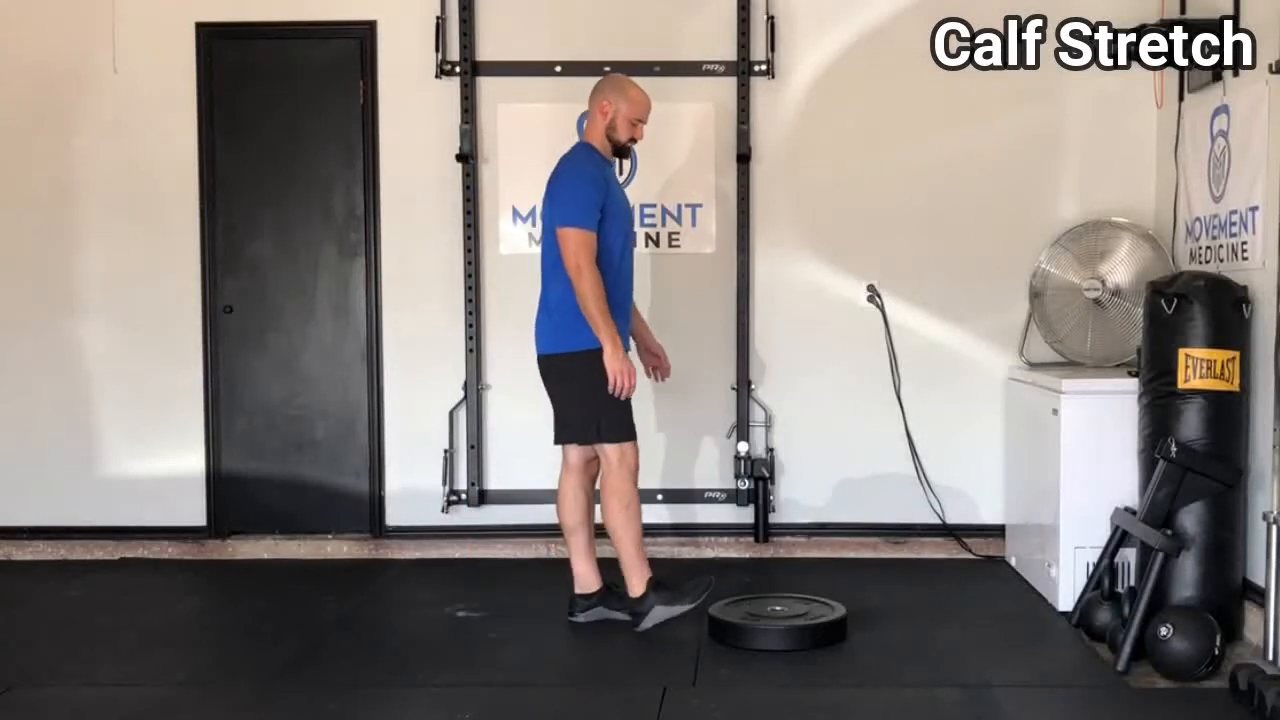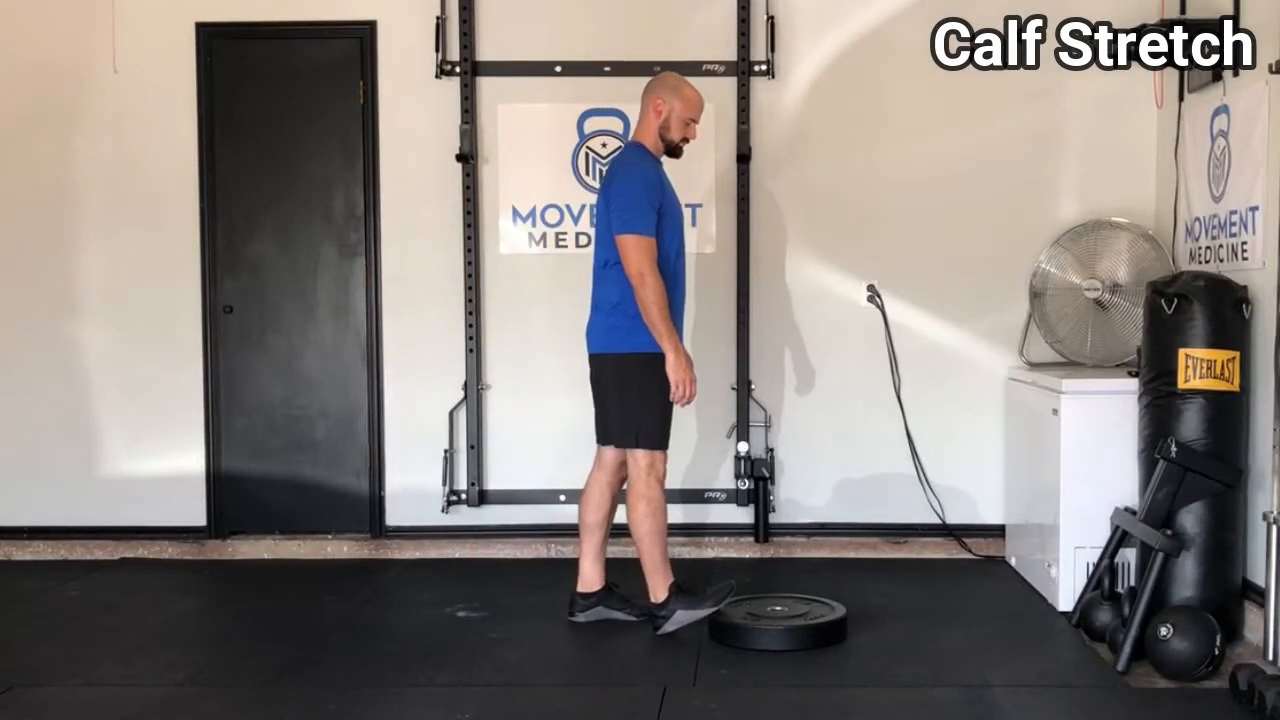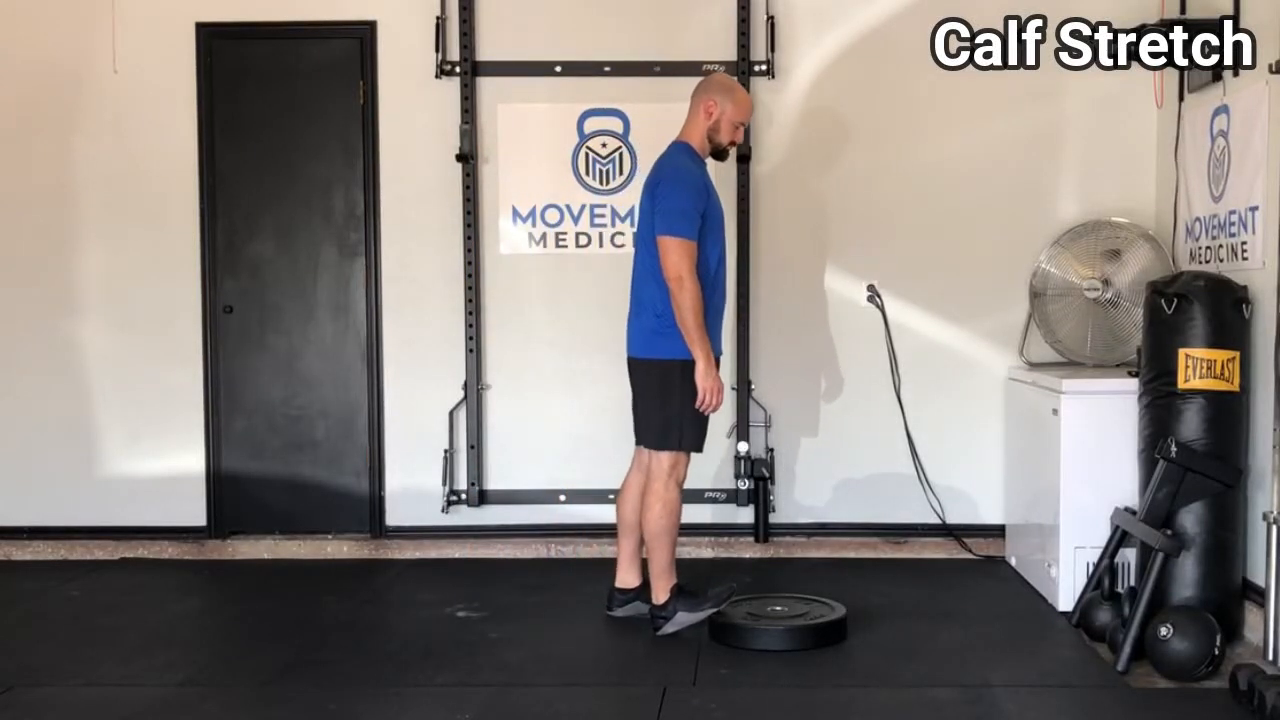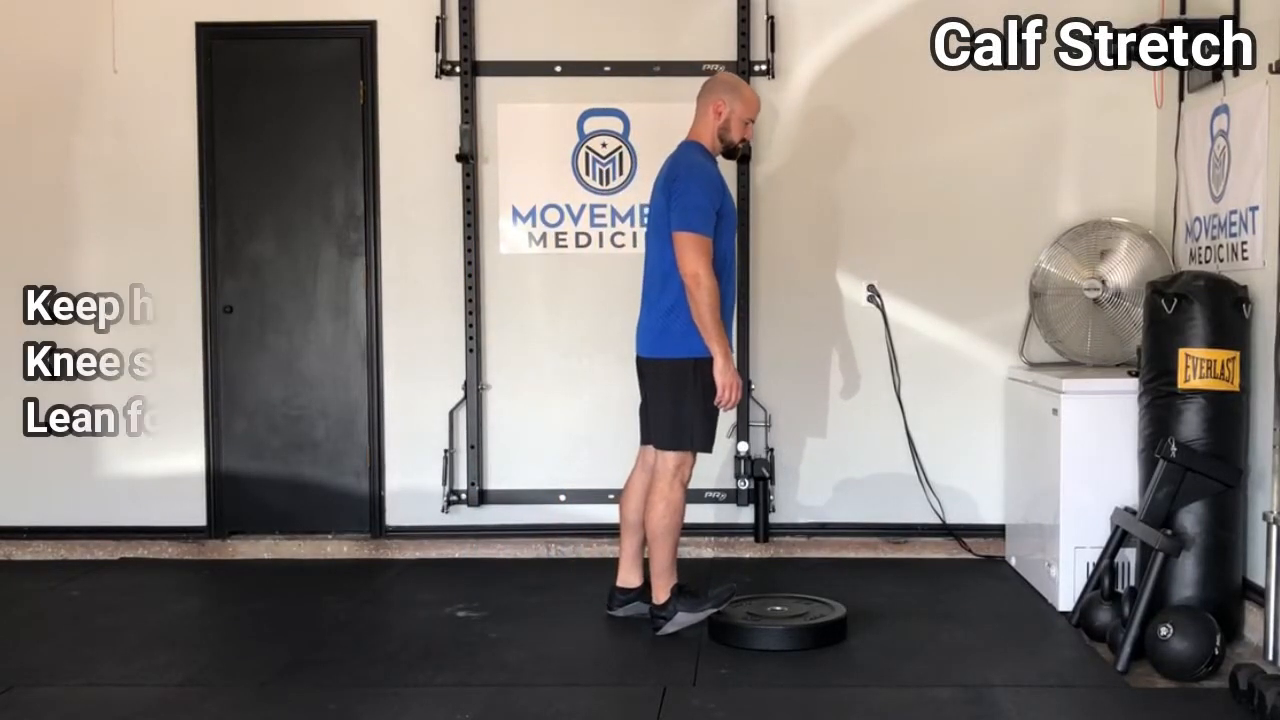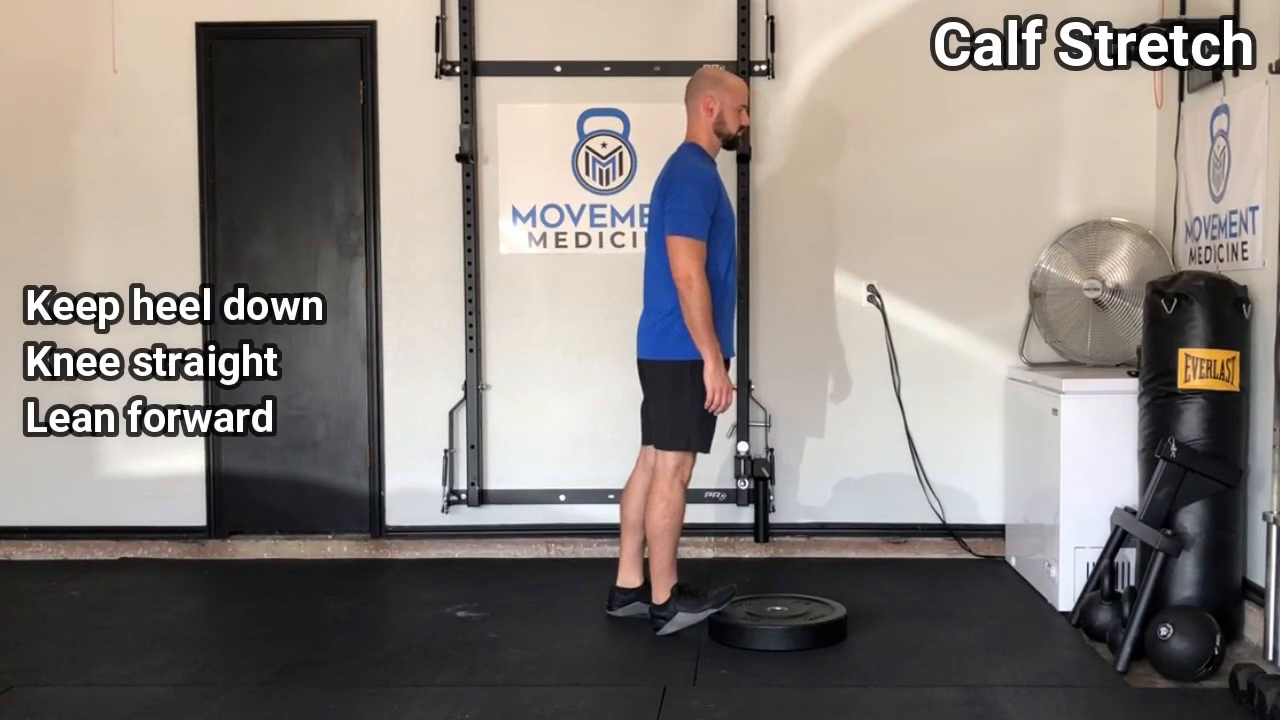
dt=1s
person 1, frame 1
left shoulder: (598, 173)
right shoulder: (579, 172)
right elbow: (579, 268)
left wrist: (643, 336)
right wrist: (613, 347)
left hip: (580, 344)
right hip: (578, 345)
left knee: (581, 461)
right knee: (618, 459)
left ankle: (588, 591)
right ankle: (641, 592)
person 1, frame 2
left shoulder: (641, 171)
right shoulder: (635, 174)
right elbow: (642, 273)
left wrist: (668, 348)
right wrist: (674, 351)
left hip: (624, 346)
right hip: (634, 348)
left knee: (611, 464)
right knee: (646, 469)
left ankle: (590, 590)
right ankle: (665, 598)
person 1, frame 3
left shoulder: (681, 169)
right shoulder: (682, 175)
right elbow: (679, 276)
left wrist: (699, 354)
right wrist: (704, 360)
left hip: (658, 348)
right hip: (673, 352)
left knee: (647, 465)
right knee: (667, 470)
left ankle: (627, 586)
right ankle: (665, 600)
person 1, frame 4
left shoulder: (684, 166)
right shoulder: (697, 172)
right elbow: (696, 271)
left wrist: (711, 351)
right wrist: (722, 356)
left hip: (664, 345)
right hip: (684, 349)
left knee: (652, 463)
right knee: (672, 470)
left ankle: (629, 585)
right ankle: (665, 600)
person 1, frame 5
left shoulder: (689, 169)
right shoulder: (694, 175)
right elbow: (689, 276)
left wrist: (707, 354)
right wrist: (713, 359)
left hip: (665, 347)
right hip: (683, 352)
left knee: (652, 463)
right knee: (673, 471)
left ankle: (629, 586)
right ankle: (665, 600)
